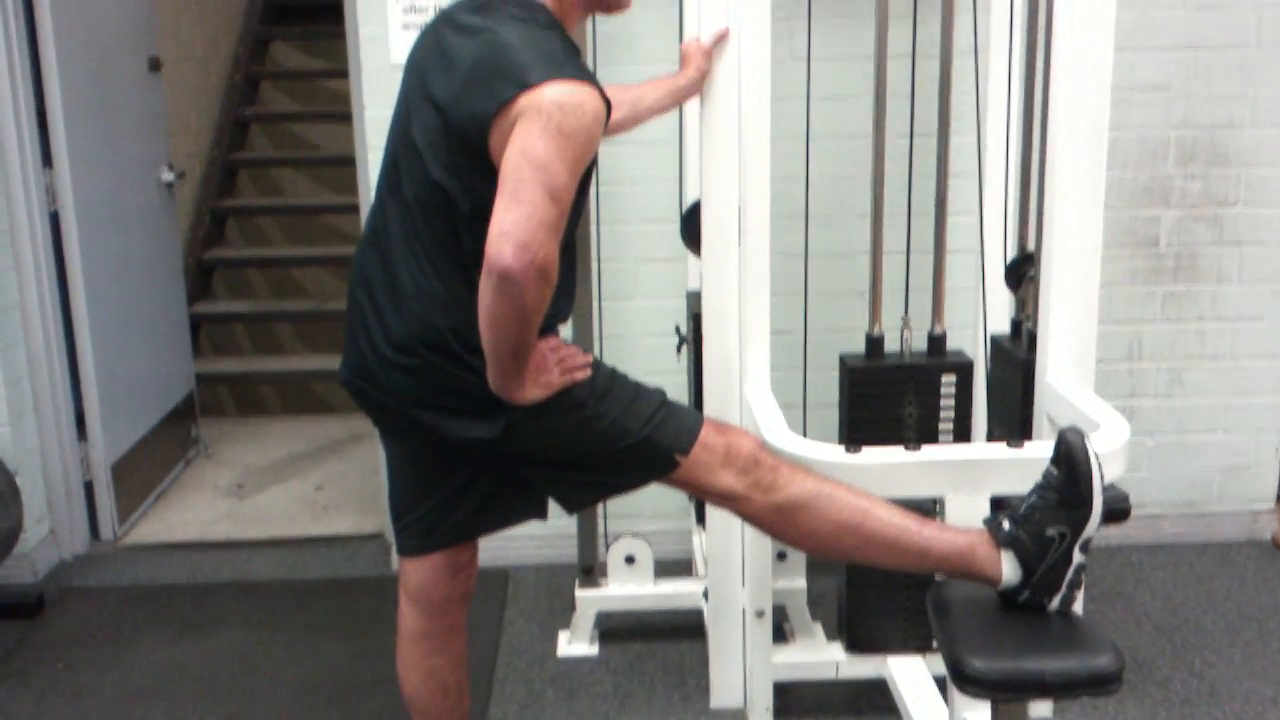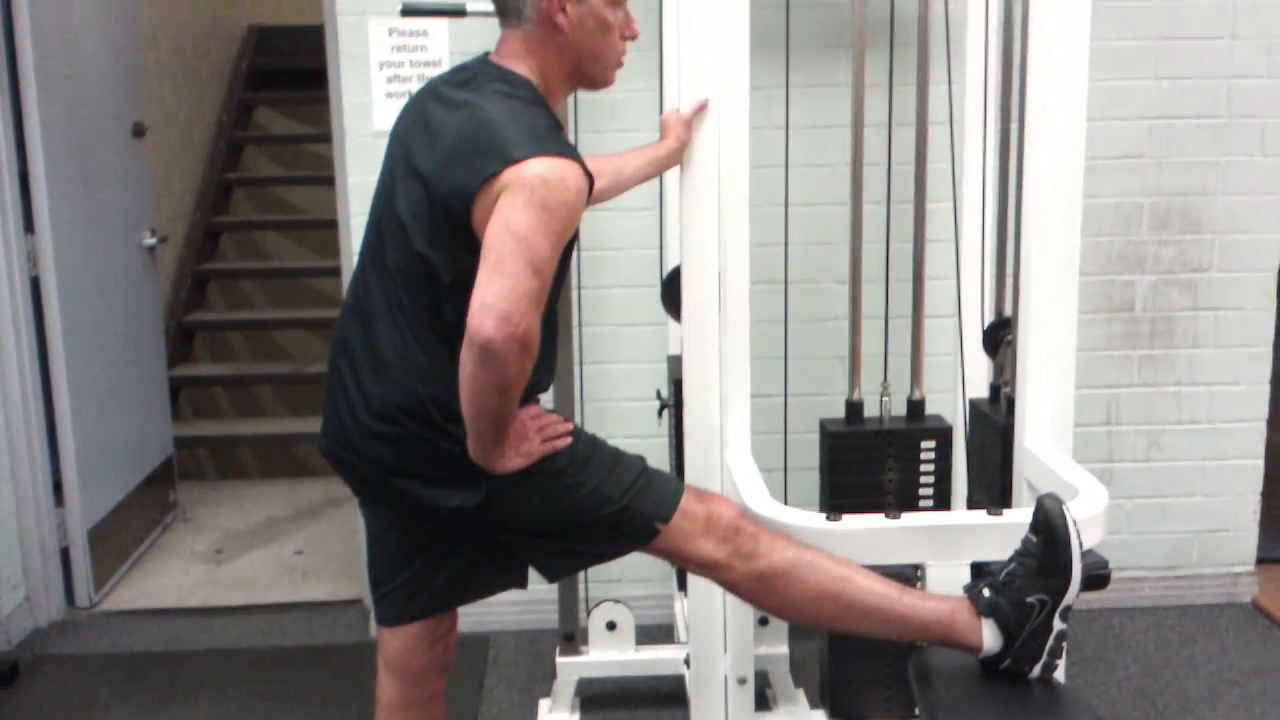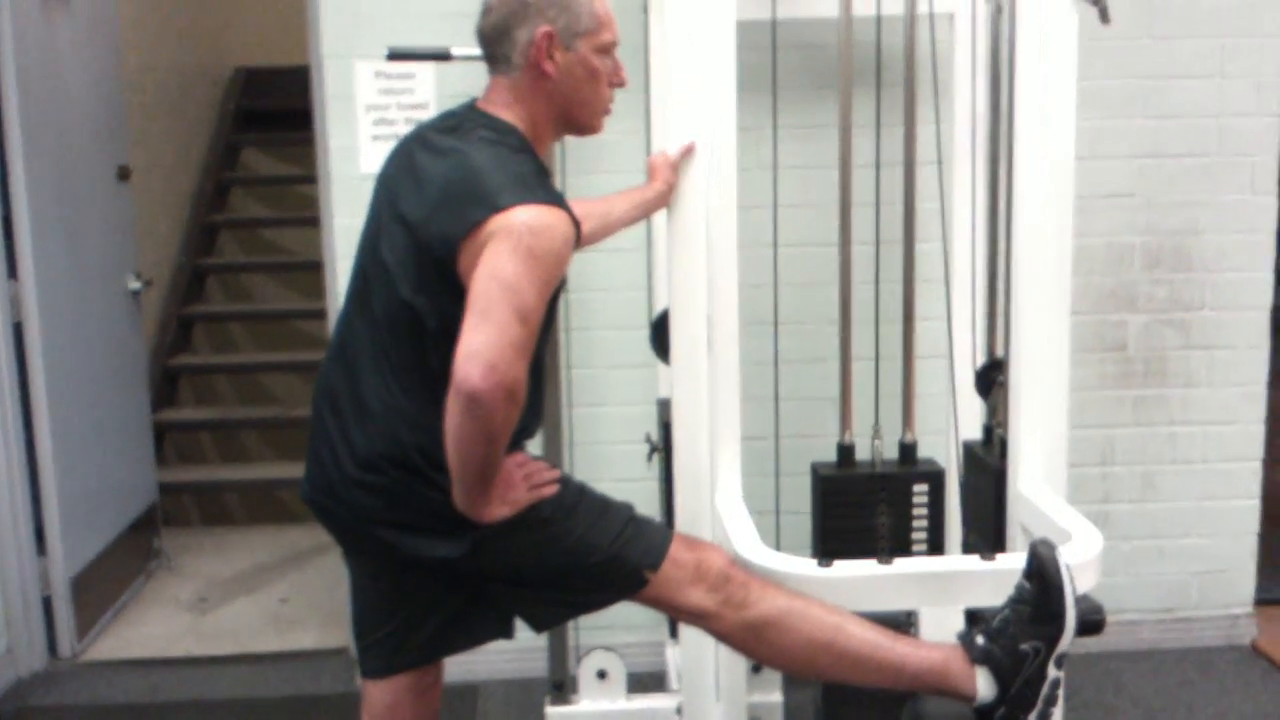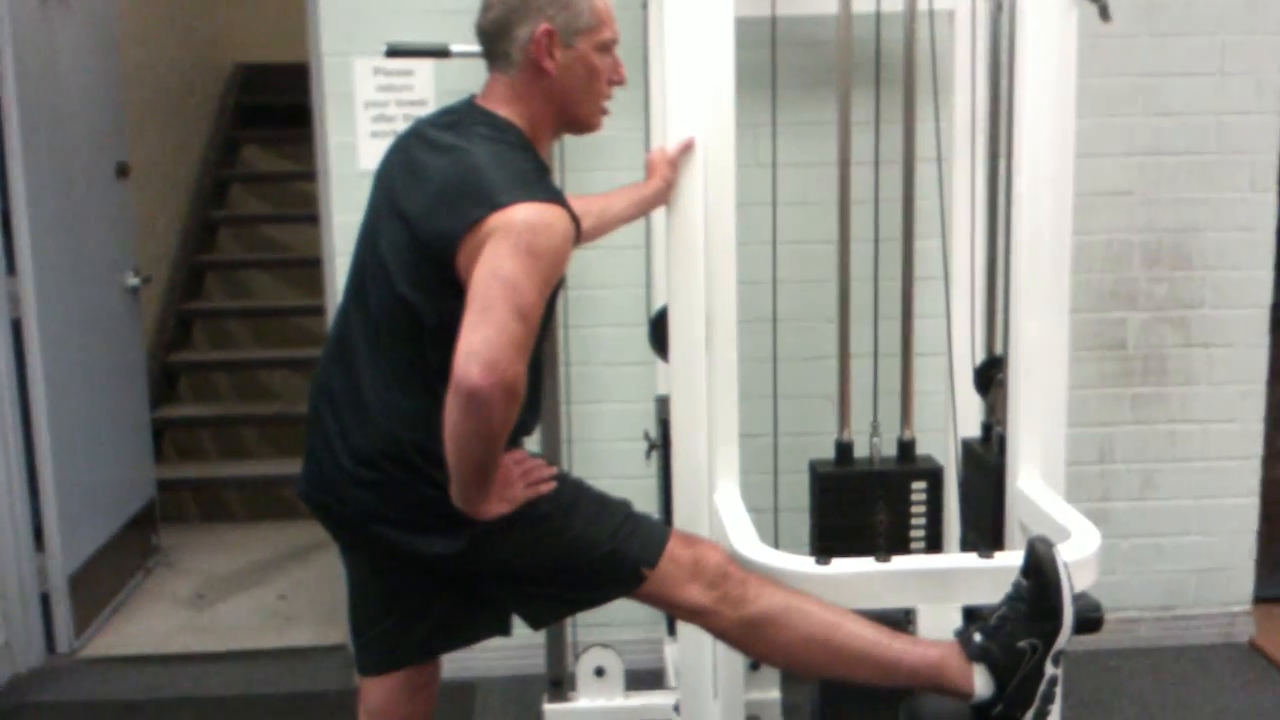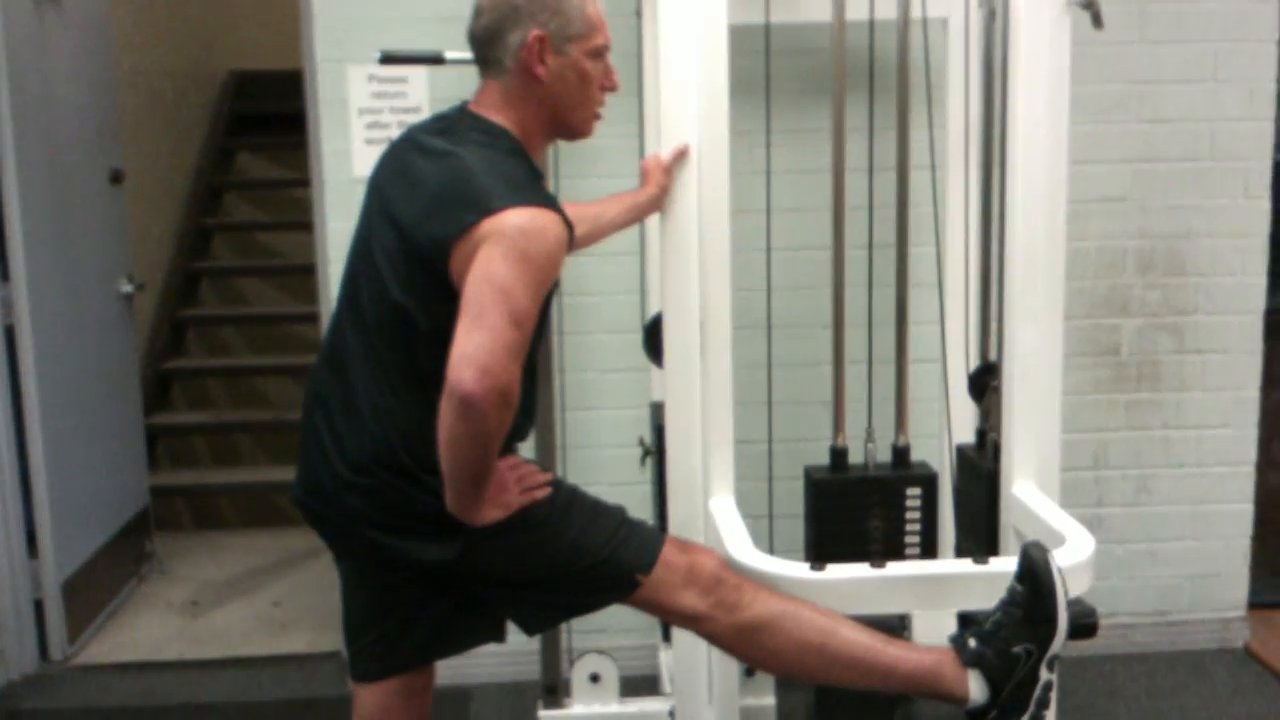
dt=0.5s
person 1, frame 1
right shoulder: (552, 90)
right elbow: (518, 260)
left wrist: (680, 87)
right wrist: (511, 376)
left hip: (397, 362)
right hip: (474, 366)
left knee: (433, 587)
right knee: (736, 467)
right ankle: (1006, 559)
person 1, frame 2
left shoulder: (450, 96)
right shoulder: (537, 167)
right elbow: (499, 333)
left wrist: (662, 155)
right wrist: (491, 447)
left hip: (379, 435)
right hip: (456, 443)
right knee: (717, 535)
right ankle: (985, 626)
person 1, frame 3
left shoulder: (437, 141)
right shoulder: (522, 211)
right elbow: (485, 381)
left wrist: (648, 198)
right wrist: (475, 496)
left hip: (362, 480)
right hip: (439, 487)
right knee: (707, 584)
person 1, frame 4
left shoulder: (434, 139)
right shoulder: (523, 209)
right elbow: (485, 380)
left wrist: (649, 194)
right wrist: (473, 494)
left hip: (359, 478)
right hip: (434, 489)
right knee: (707, 581)
person 1, frame 5
left shoulder: (427, 145)
right shoulder: (516, 214)
right elbow: (478, 386)
left wrist: (643, 201)
right wrist: (468, 500)
left hip: (352, 484)
right hip: (433, 493)
right knee: (701, 588)
